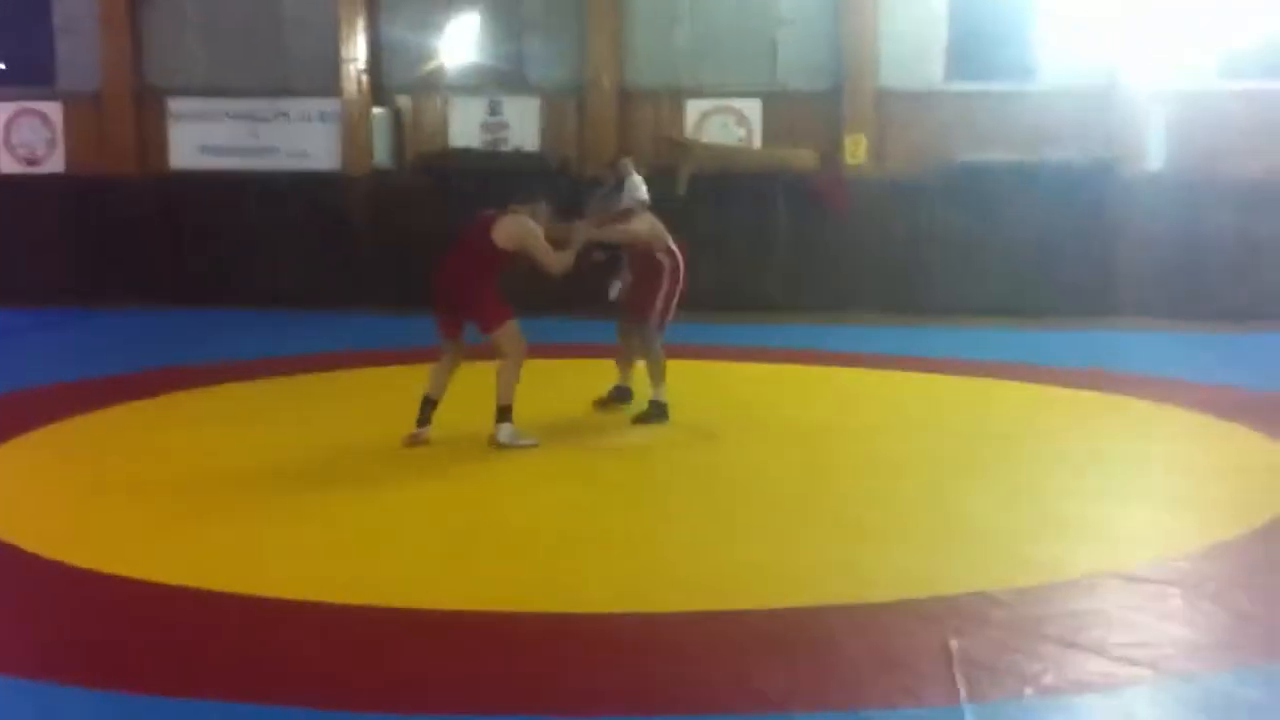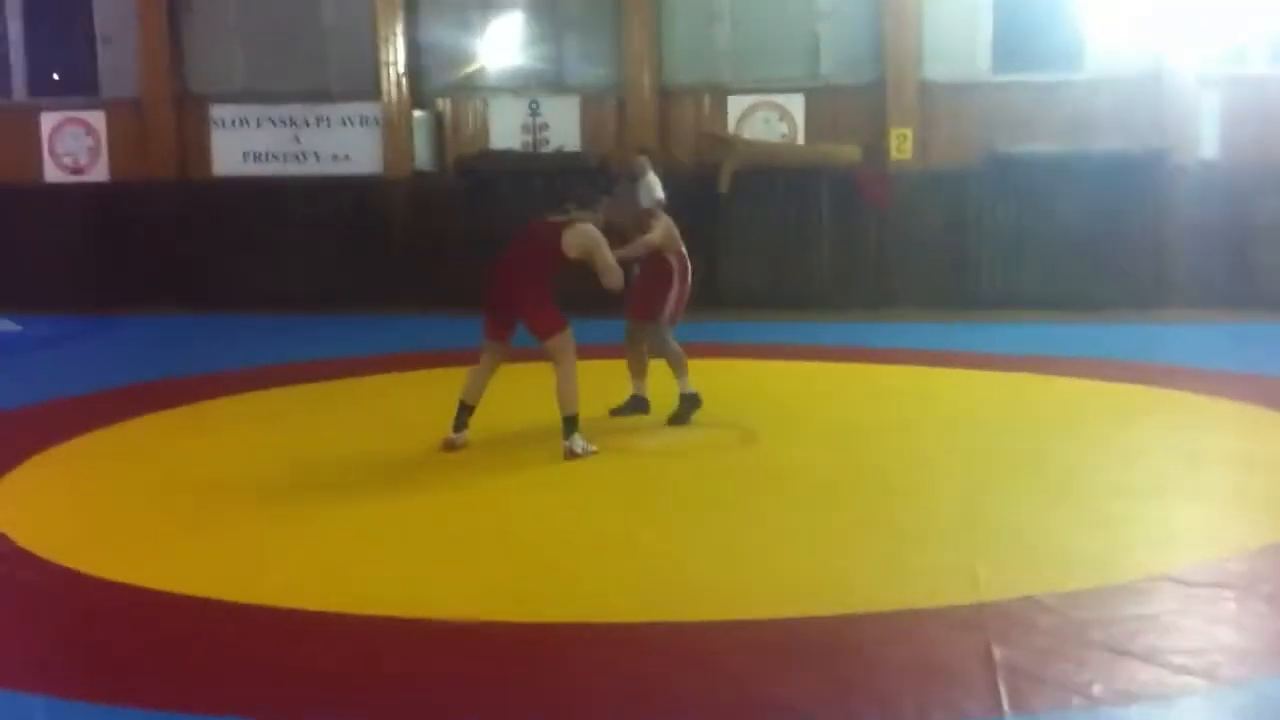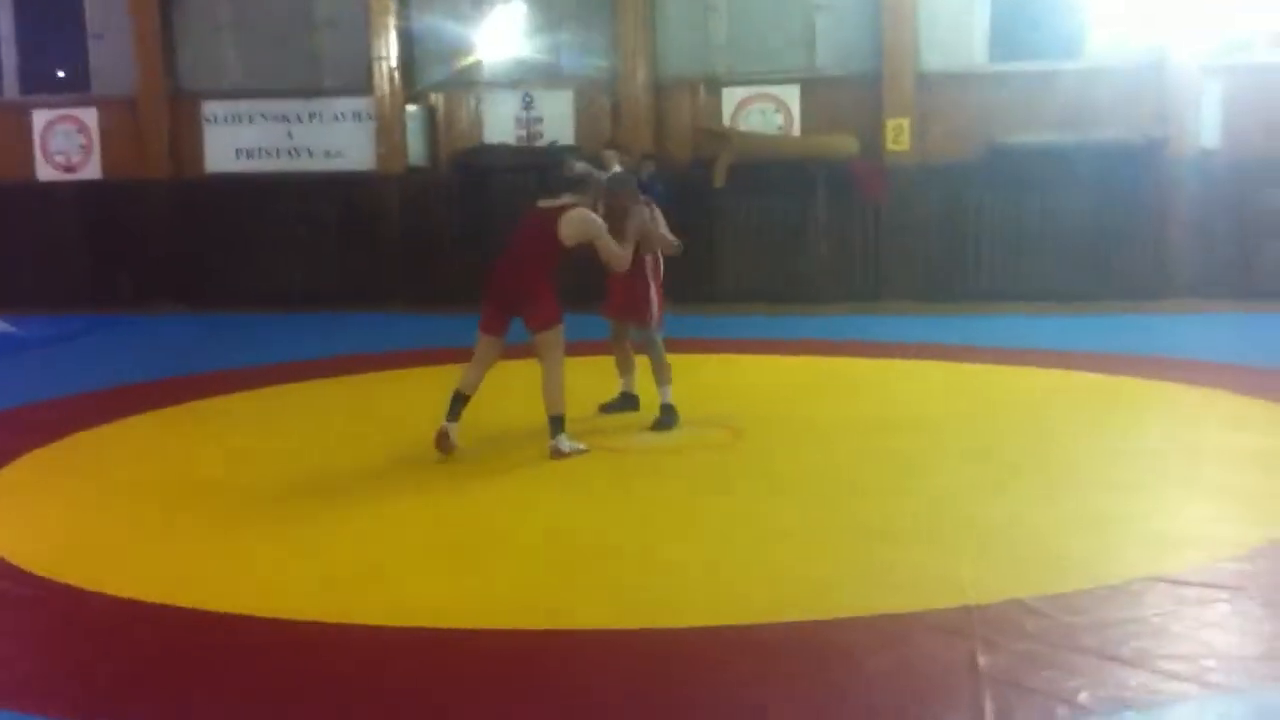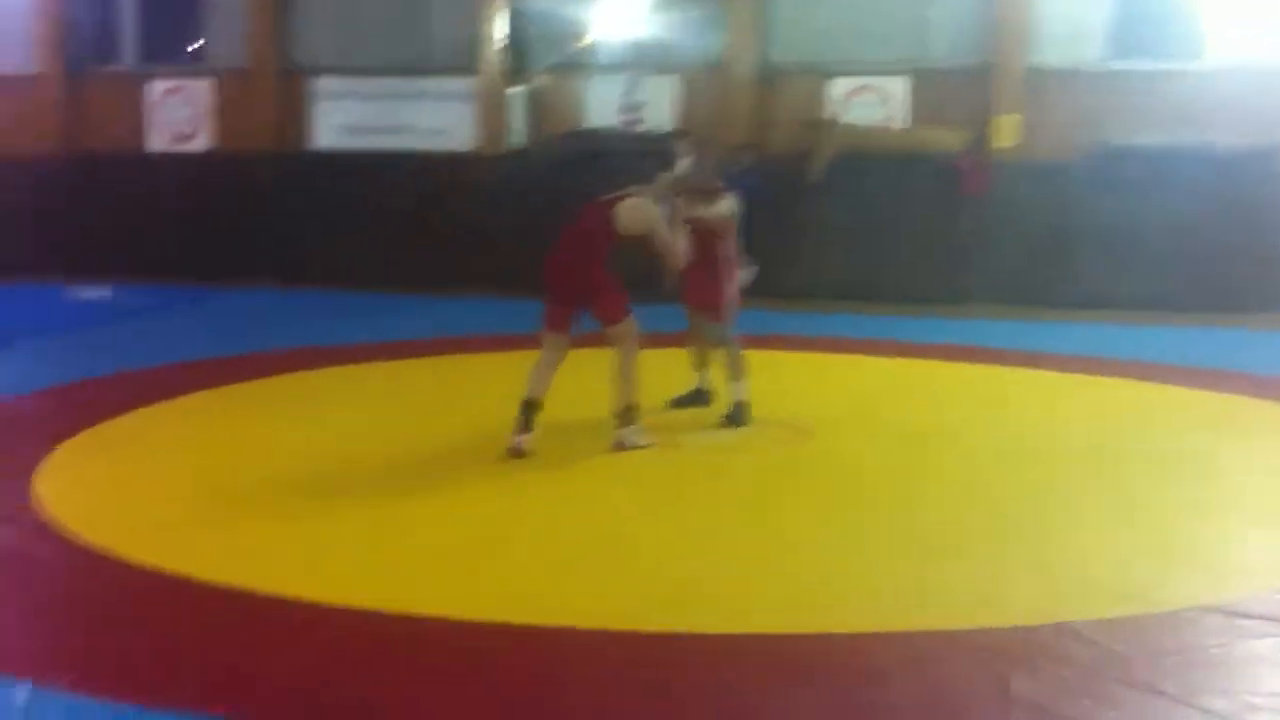
dt=0.3s
person 1, frame 1
left shoulder: (491, 217)
right shoulder: (525, 225)
right elbow: (556, 266)
right wrist: (576, 243)
left hip: (444, 282)
right hip: (475, 286)
left knee: (451, 354)
right knee: (514, 351)
left ankle: (422, 427)
right ankle: (503, 429)
person 1, frame 2
left shoulder: (547, 223)
right shoulder: (590, 234)
right elbow: (615, 282)
right wrist: (607, 259)
left hip: (501, 285)
right hip: (531, 291)
left knee: (489, 359)
right knee: (565, 360)
left ankle: (457, 432)
right ankle: (572, 440)
person 1, frame 3
left shoulder: (541, 206)
right shoulder: (588, 219)
right elbow: (620, 263)
right wrist: (632, 232)
left hip: (500, 277)
right hip: (533, 284)
left knee: (482, 357)
right knee: (552, 358)
left ankle: (450, 423)
right ankle: (558, 439)
person 1, frame 4
left shoulder: (606, 201)
right shoulder: (647, 209)
right elbow: (677, 258)
right wrist: (676, 226)
left hip: (559, 269)
right hip: (593, 273)
left knee: (550, 354)
right knee: (628, 344)
left ankle: (522, 434)
right ankle: (627, 429)
person 2, frame 1
left shoulder: (640, 220)
right shoulder: (627, 218)
left elbow: (625, 232)
left wrist: (591, 234)
left hip: (665, 275)
right hip: (644, 277)
left knee: (648, 336)
right knee: (627, 326)
left ankle: (659, 404)
right ankle: (623, 388)
person 2, frame 2
left shoulder: (657, 222)
right shoulder: (637, 220)
left elbow: (648, 242)
left wrist: (615, 254)
left hip: (671, 277)
right hip: (649, 276)
left knee: (659, 335)
right knee: (634, 336)
left ankle: (688, 395)
right ankle: (639, 397)
person 2, frame 3
left shoulder: (649, 212)
right shoulder: (612, 205)
left elbow: (672, 246)
left wrist: (654, 234)
left hip: (642, 276)
right hip: (620, 274)
left knee: (650, 340)
right knee: (618, 335)
left ankle: (668, 407)
right ankle: (628, 394)
person 2, frame 4
left shoulder: (725, 199)
right shoulder: (693, 194)
left elbow: (712, 214)
left wrist: (688, 211)
left hip: (721, 269)
right hip: (697, 267)
left knee: (724, 334)
right knee: (696, 328)
left ankle: (740, 403)
right ankle: (702, 389)
